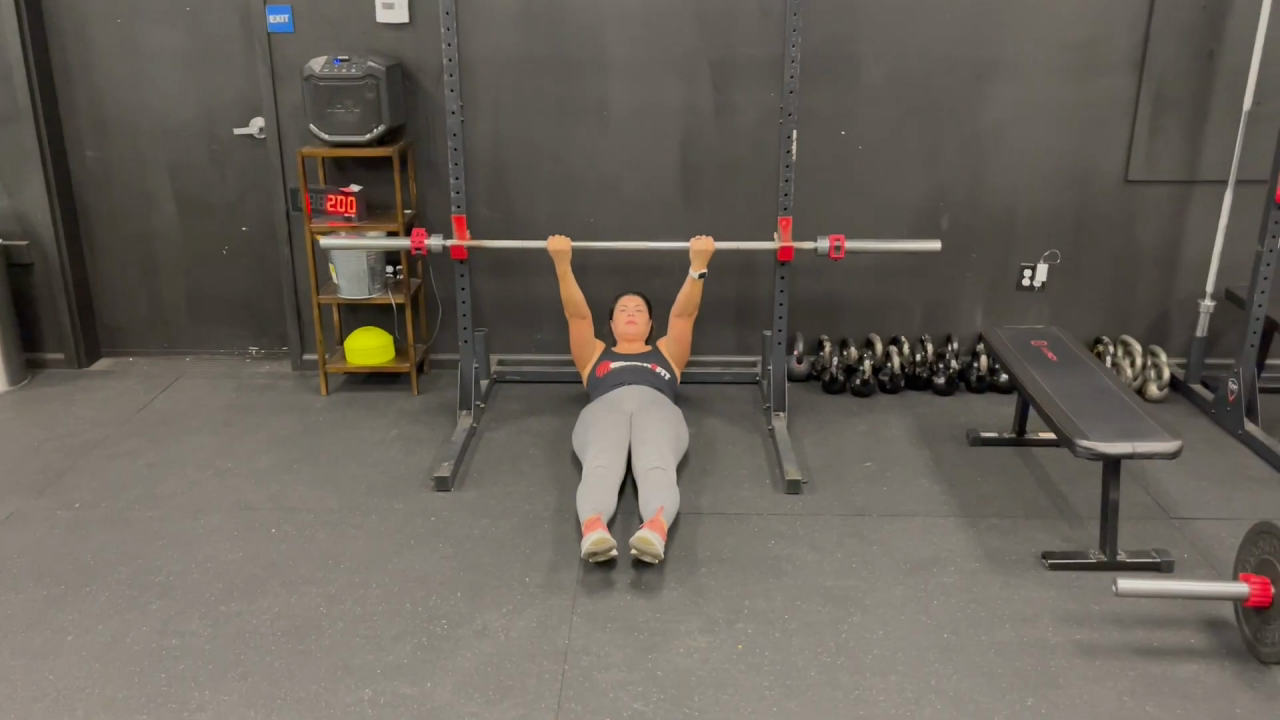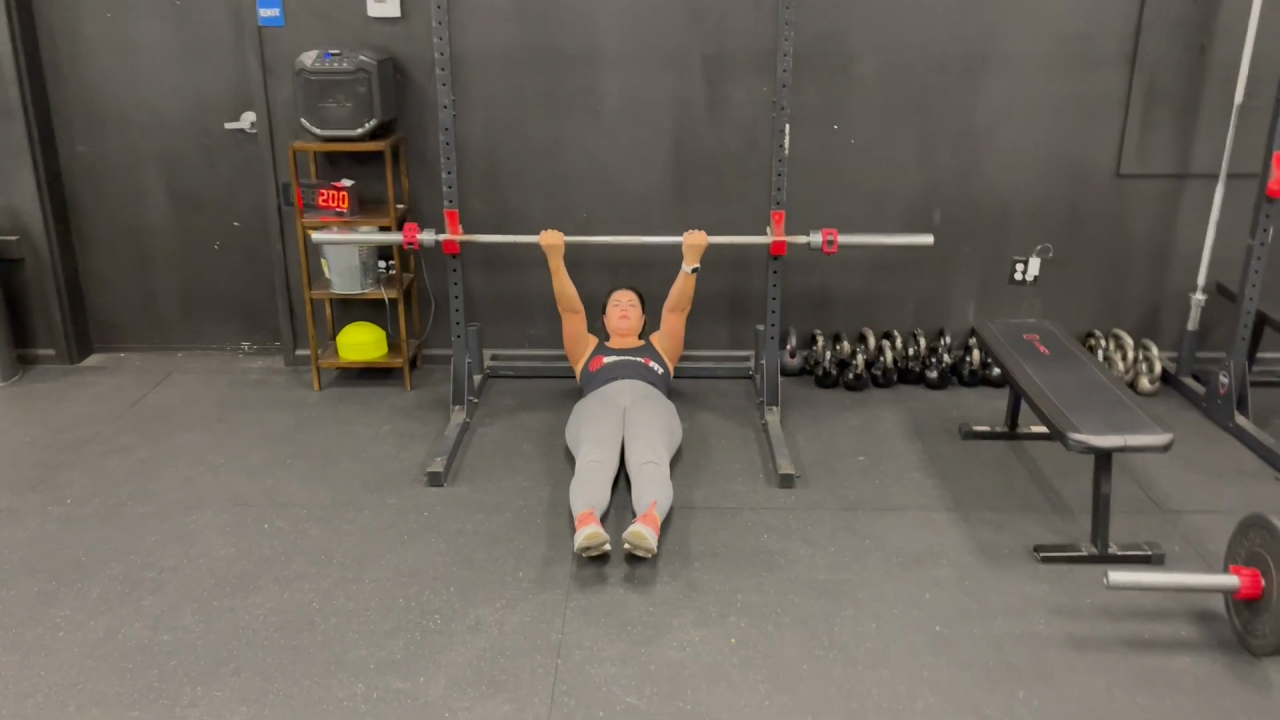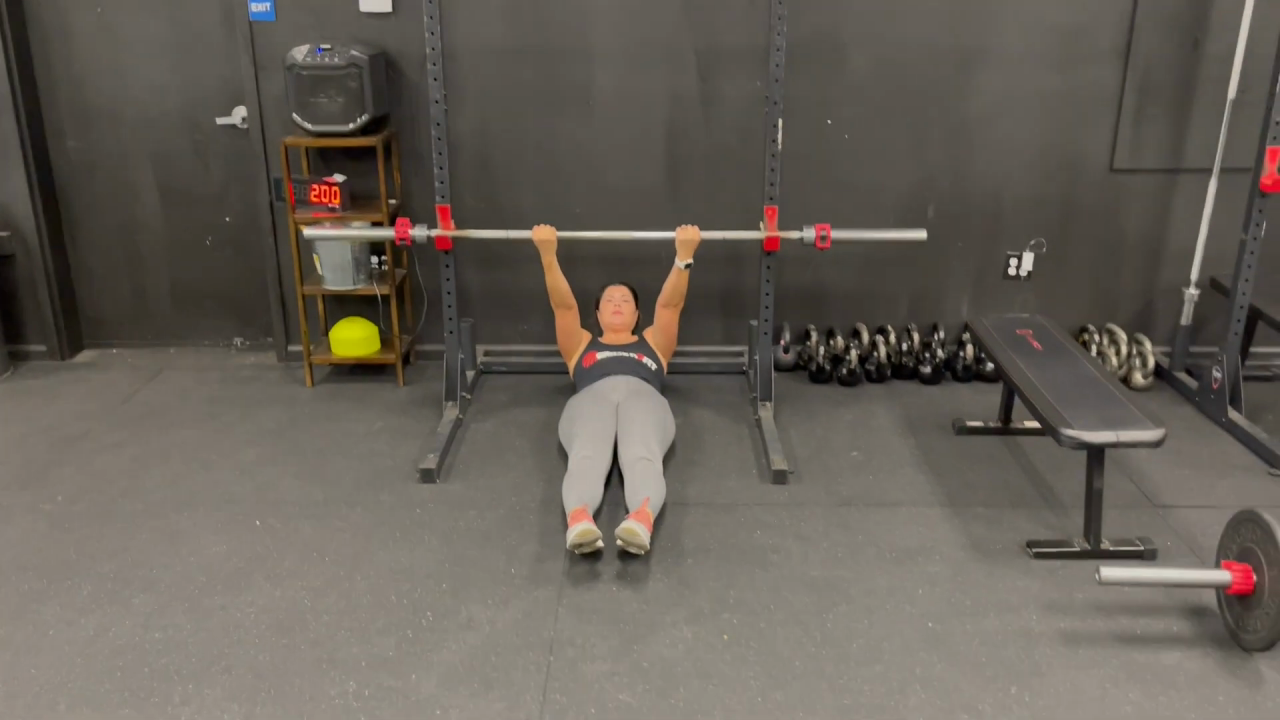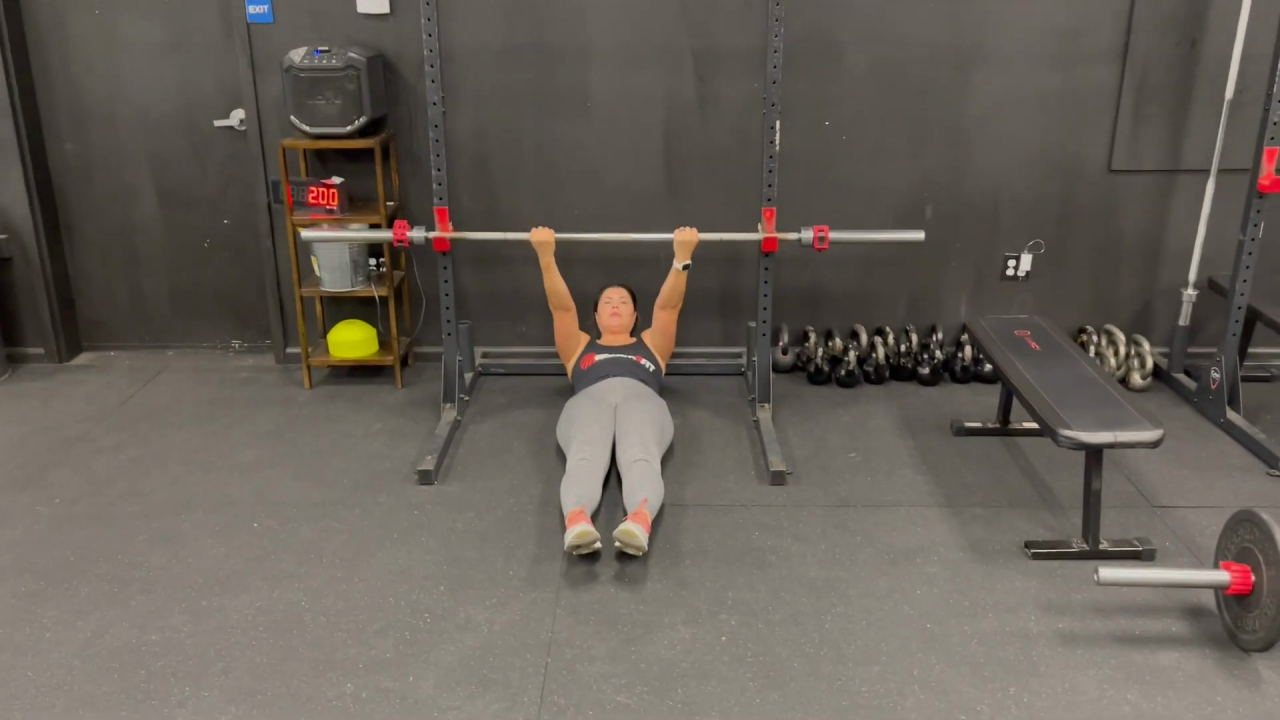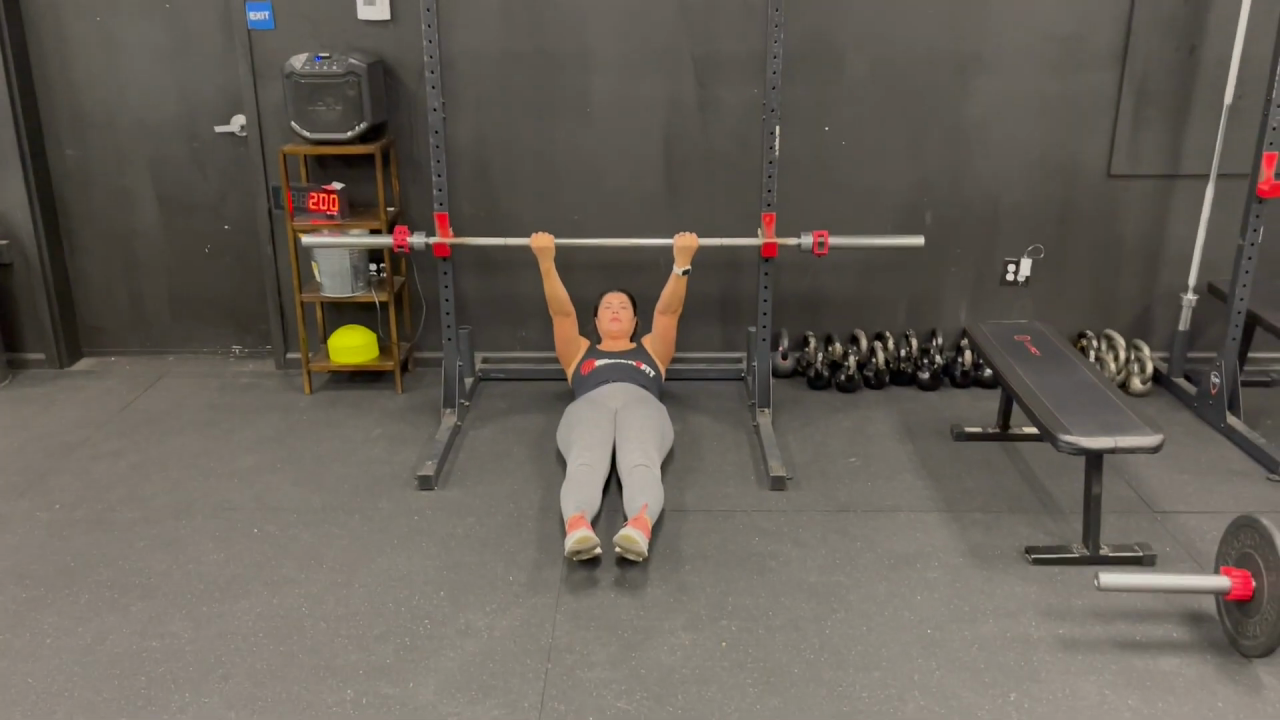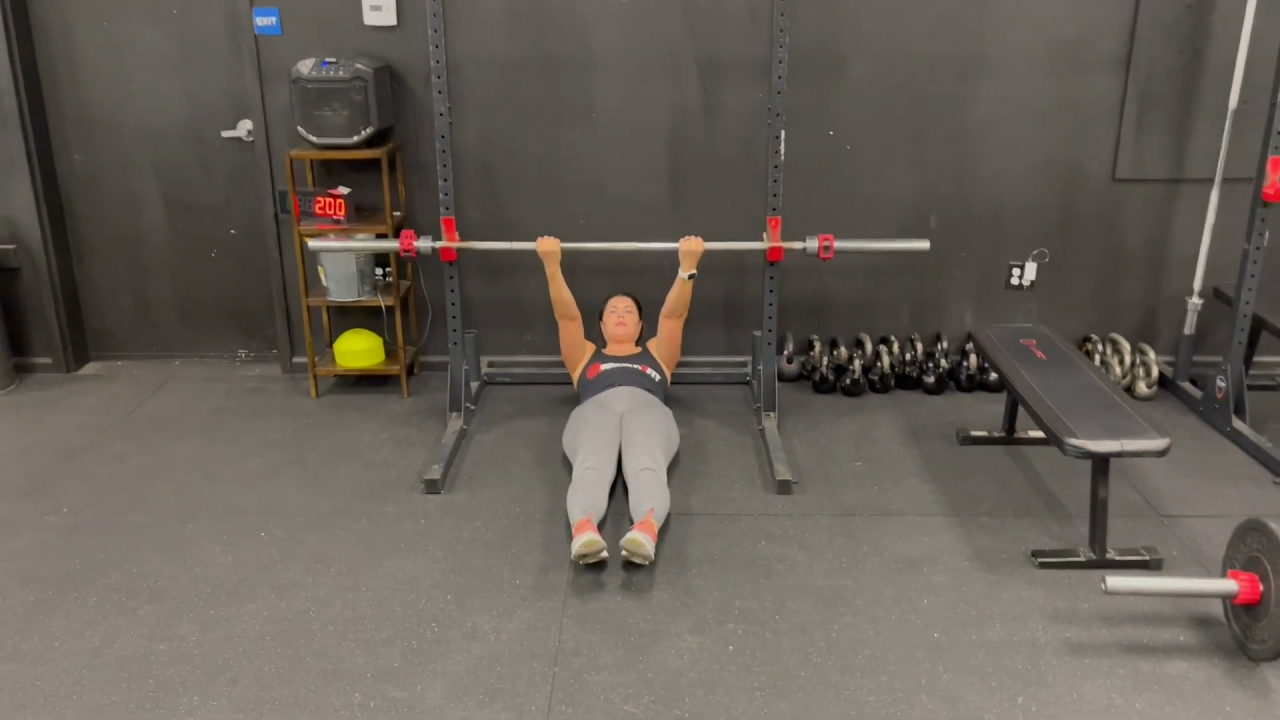
dt=0.2s
person 1, frame 1
left shoulder: (665, 352)
right shoulder: (595, 354)
left elbow: (684, 314)
right elbow: (577, 314)
left wrist: (698, 265)
right wrist: (562, 263)
left hip: (656, 407)
right hip: (605, 408)
left knee: (656, 466)
right knee: (600, 465)
left ankle: (655, 530)
right ankle: (593, 529)
person 1, frame 2
left shoulder: (659, 347)
right shoulder: (588, 349)
left elbow: (677, 308)
right elbow: (570, 309)
left wrist: (691, 260)
right wrist: (555, 258)
left hip: (650, 401)
right hip: (598, 403)
left knee: (650, 461)
right knee: (593, 460)
left ankle: (649, 524)
right ankle: (586, 524)
person 1, frame 3
left shoulder: (653, 342)
right shoulder: (581, 344)
left elbow: (671, 304)
right elbow: (562, 305)
left wrist: (684, 254)
right wrist: (547, 254)
left hip: (643, 397)
right hip: (591, 398)
left knee: (643, 457)
right knee: (586, 456)
left ankle: (642, 521)
right ankle: (578, 521)
person 1, frame 4
left shoulder: (651, 345)
right shoulder: (580, 347)
left elbow: (669, 306)
right elbow: (561, 307)
left wrist: (682, 256)
right wrist: (546, 256)
left hip: (642, 399)
right hip: (589, 400)
left knee: (641, 458)
right knee: (584, 458)
left ankle: (640, 521)
right ankle: (576, 521)
person 1, frame 5
left shoulder: (651, 350)
right shoulder: (580, 352)
left elbow: (668, 311)
right elbow: (561, 312)
left wrist: (682, 262)
right wrist: (545, 261)
left hip: (641, 404)
right hip: (589, 406)
left knee: (641, 463)
right knee: (584, 463)
left ankle: (639, 527)
right ankle: (576, 527)
person 1, frame 6
left shoulder: (656, 354)
right shoulder: (585, 356)
left elbow: (674, 315)
right elbow: (567, 316)
left wrist: (687, 266)
right wrist: (551, 265)
left hip: (647, 408)
right hip: (595, 410)
left knee: (647, 467)
right knee: (590, 467)
left ankle: (646, 531)
right ankle: (583, 531)
